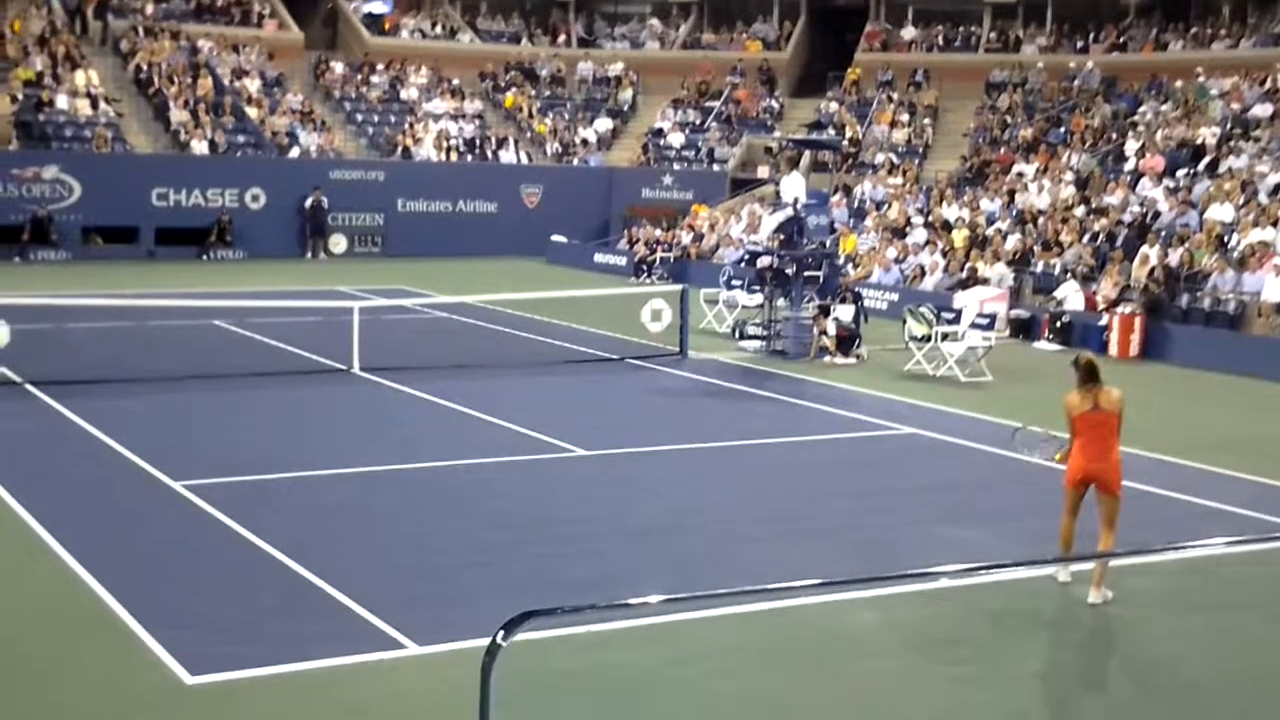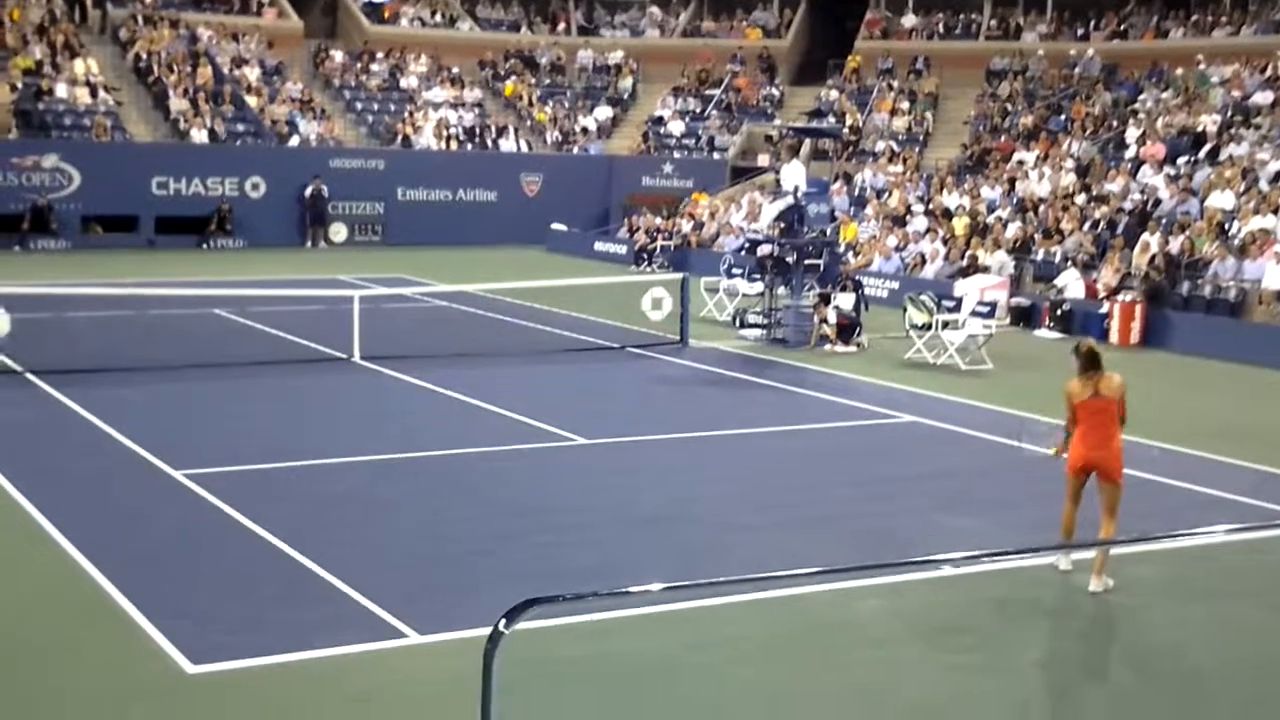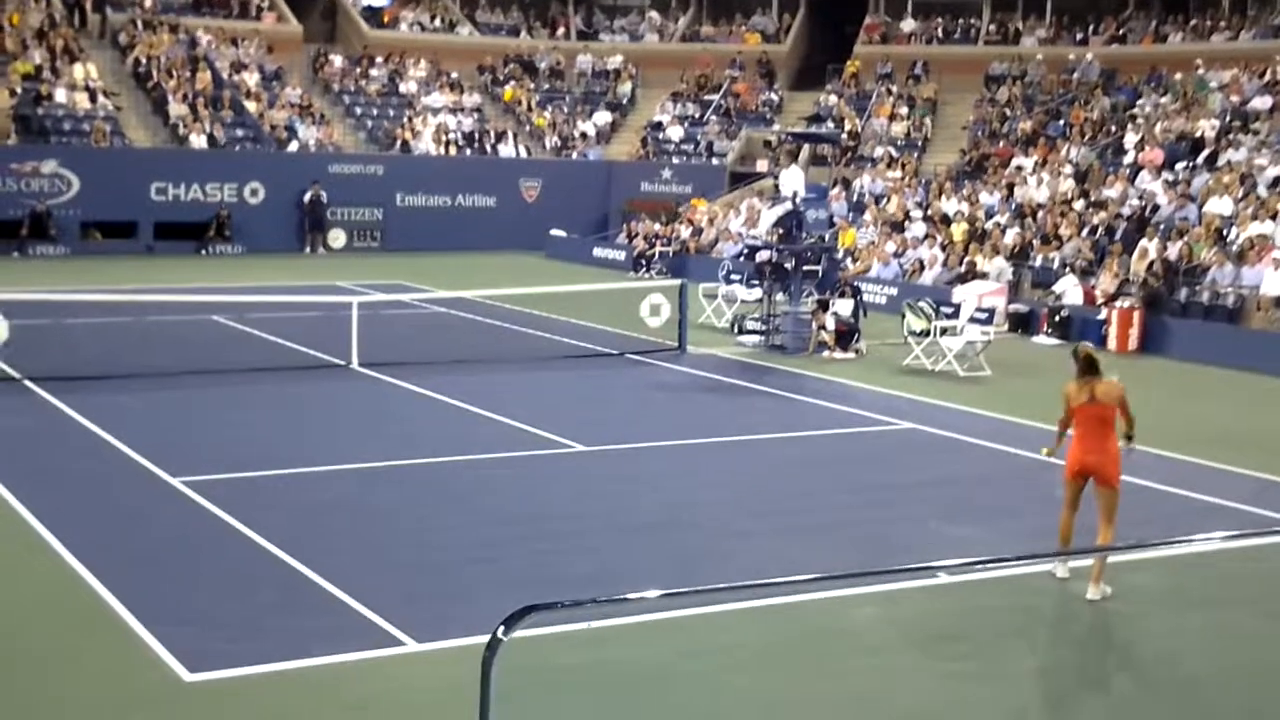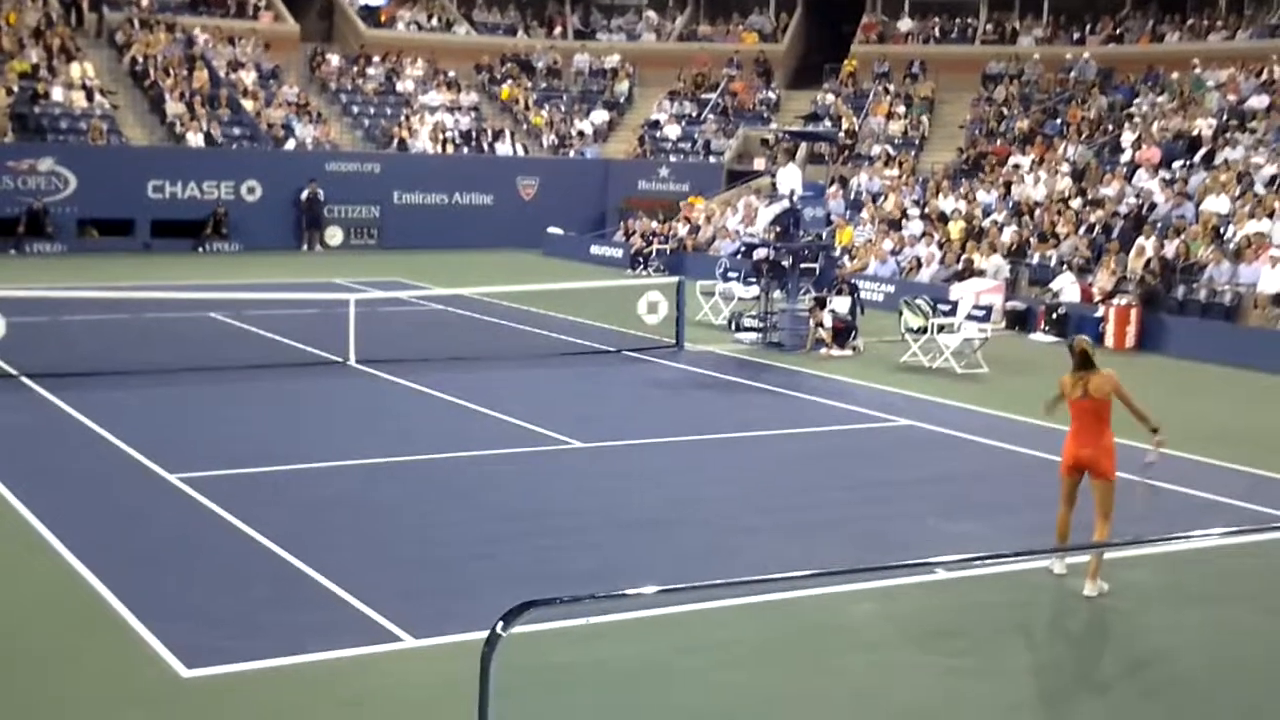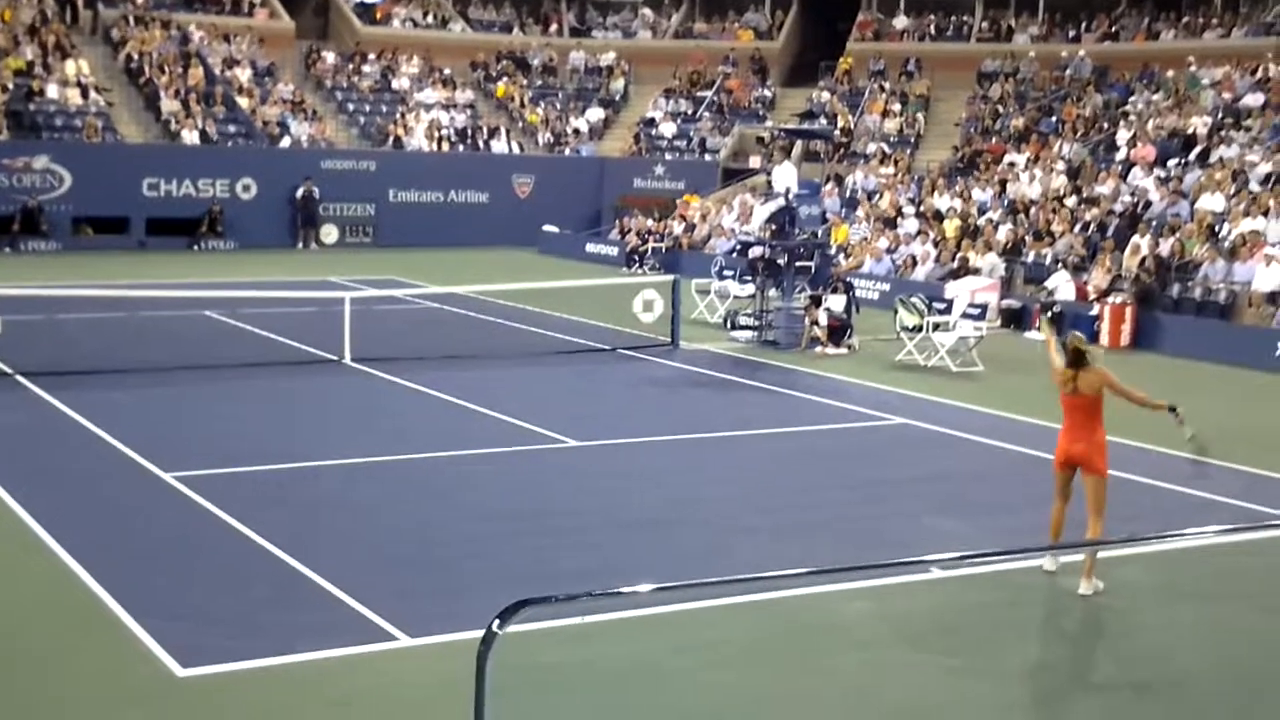
dt=0.1s
person 1, frame 1
left shoulder: (1071, 400)
right shoulder: (1116, 396)
right elbow: (1115, 431)
left wrist: (1067, 454)
left hip: (1080, 463)
right hip: (1108, 466)
left knee: (1069, 515)
right knee: (1108, 530)
left ankle: (1063, 567)
right ankle: (1097, 588)
person 1, frame 2
left shoulder: (1072, 387)
right shoulder: (1117, 382)
right elbow: (1122, 419)
left wrist: (1065, 443)
left hip: (1081, 451)
right hip: (1110, 454)
left knee: (1071, 503)
right knee: (1109, 517)
left ankle: (1064, 556)
right ankle: (1098, 576)
person 1, frame 3
left shoulder: (1070, 390)
right shoulder: (1114, 387)
right elbow: (1129, 420)
left wrist: (1057, 442)
right wrist: (1129, 437)
left hip: (1078, 457)
right hip: (1106, 459)
left knee: (1069, 509)
right knee: (1106, 524)
left ankle: (1061, 564)
right ankle: (1095, 584)
person 1, frame 4
left shoulder: (1066, 381)
right shoulder: (1108, 379)
right elbow: (1134, 410)
left wrist: (1052, 403)
right wrist: (1154, 429)
left hip: (1073, 450)
right hip: (1100, 453)
left knee: (1066, 505)
right knee: (1102, 519)
left ankle: (1059, 559)
right ankle: (1092, 581)
person 1, frame 5
left shoulder: (1061, 373)
right shoulder: (1098, 376)
left elbow: (1052, 350)
right elbow: (1136, 397)
left wrist: (1049, 331)
right wrist: (1168, 407)
left hip: (1066, 447)
right hip: (1091, 449)
left knee: (1060, 501)
right knee: (1095, 517)
left ankle: (1050, 555)
right ankle: (1087, 579)
